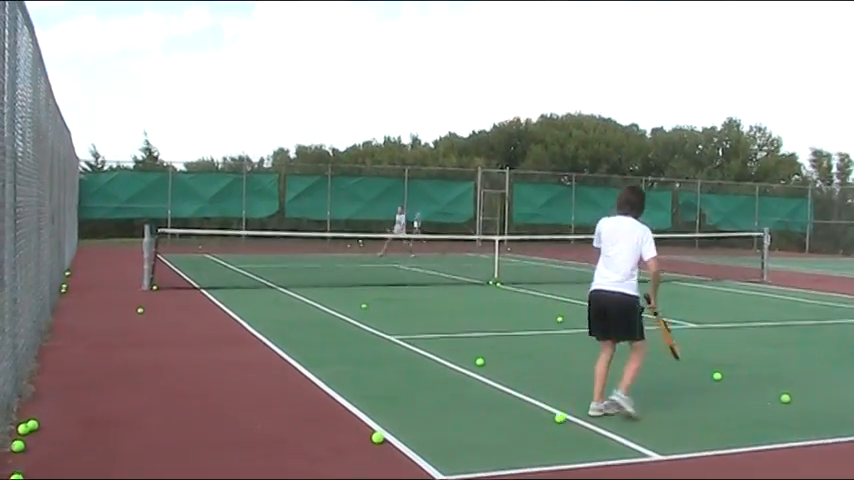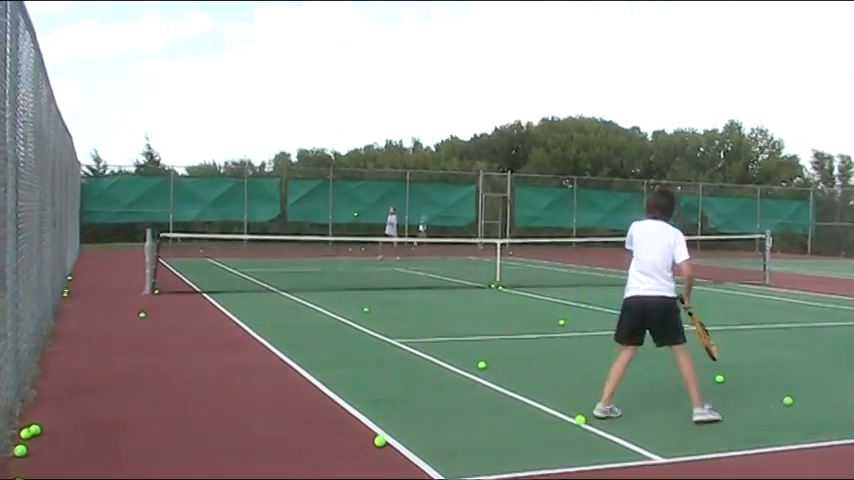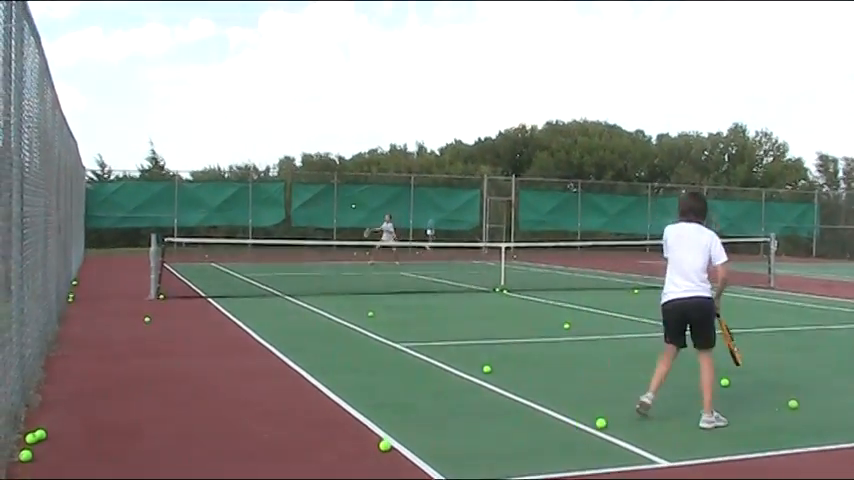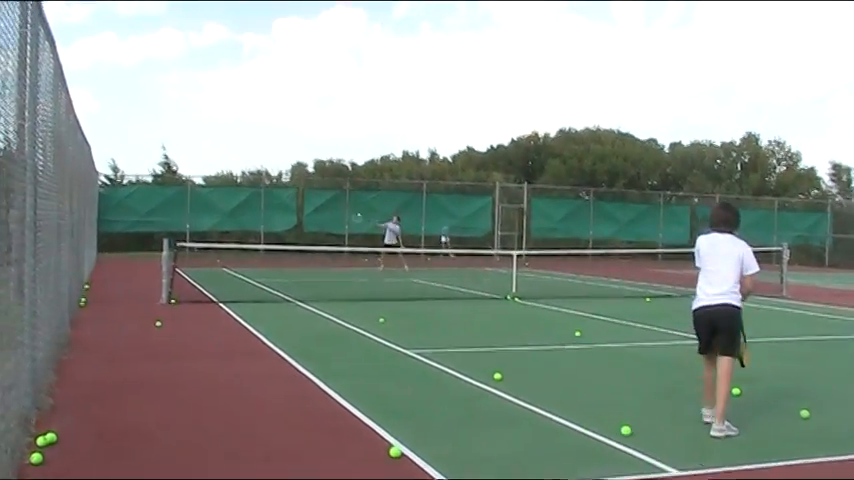
dt=0.2s
person 1, frame 1
left shoulder: (603, 223)
right shoulder: (642, 231)
right elbow: (653, 269)
right wrist: (653, 295)
left hip: (598, 292)
right hip: (624, 296)
left knee: (606, 349)
right knee: (638, 351)
left ankle: (598, 402)
right ankle: (622, 392)
person 1, frame 2
left shoulder: (636, 228)
right shoulder: (674, 234)
right elbow: (687, 272)
right wrist: (687, 296)
left hip: (634, 298)
right hip: (663, 300)
left knee: (626, 354)
right knee: (681, 354)
left ankle: (604, 404)
right ankle: (699, 408)
person 1, frame 3
left shoulder: (670, 231)
right shoulder: (710, 236)
right elbow: (722, 275)
right wrist: (717, 299)
left hip: (672, 300)
right hip: (700, 301)
left knee: (670, 352)
right knee: (706, 358)
left ankle: (649, 395)
right ankle: (708, 414)
person 1, frame 4
left shoulder: (701, 241)
right shoulder: (742, 246)
right elbow: (748, 285)
left hip: (702, 308)
right hip: (729, 308)
left knee: (709, 360)
right knee: (725, 366)
left ankle: (709, 409)
right ankle: (719, 422)
